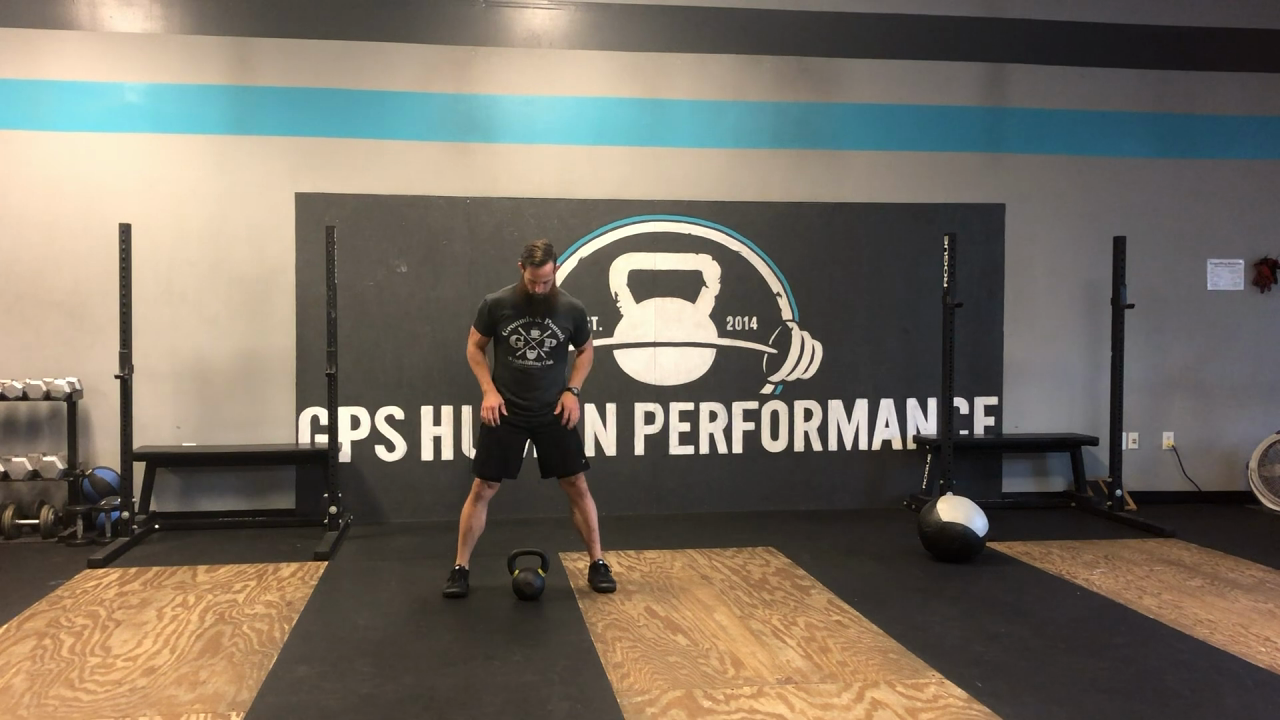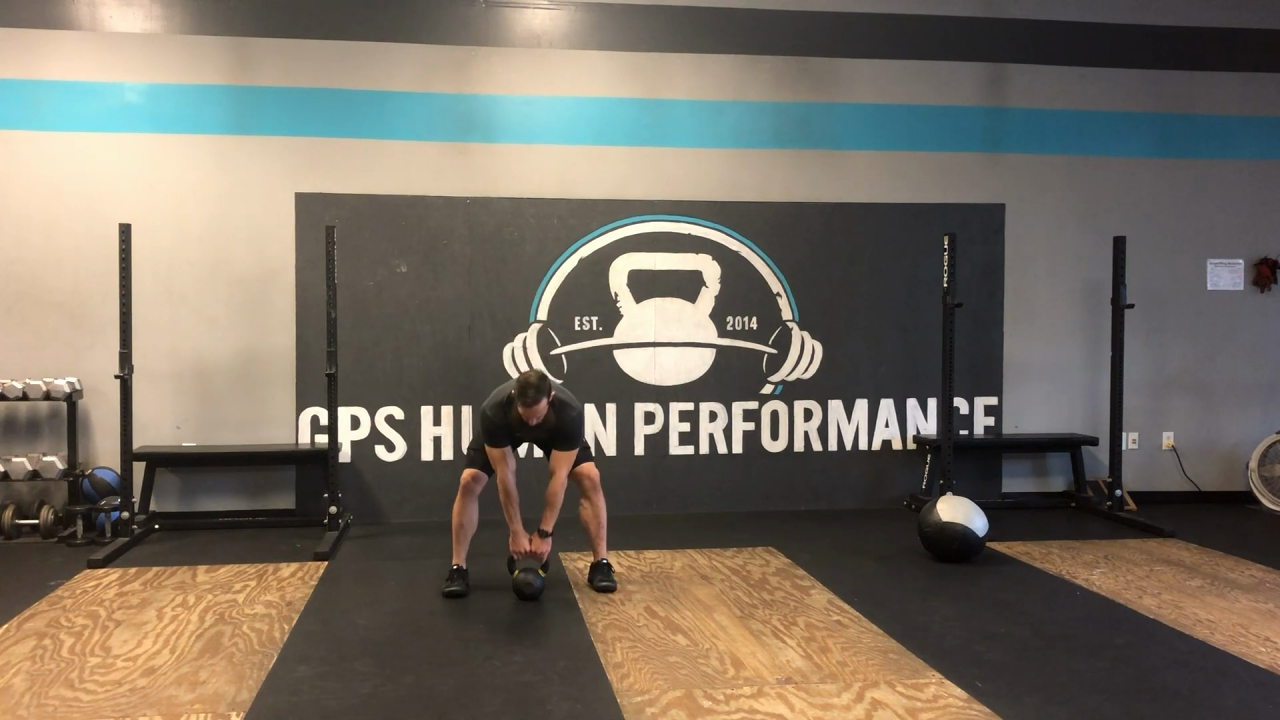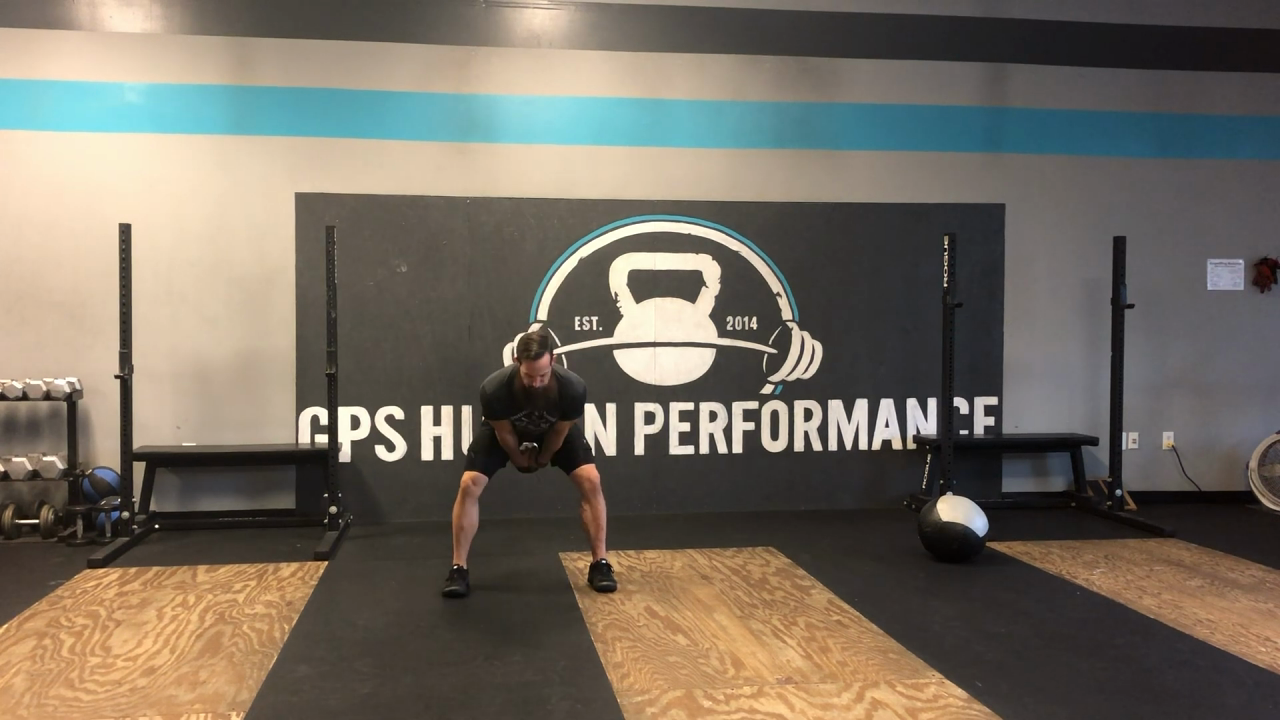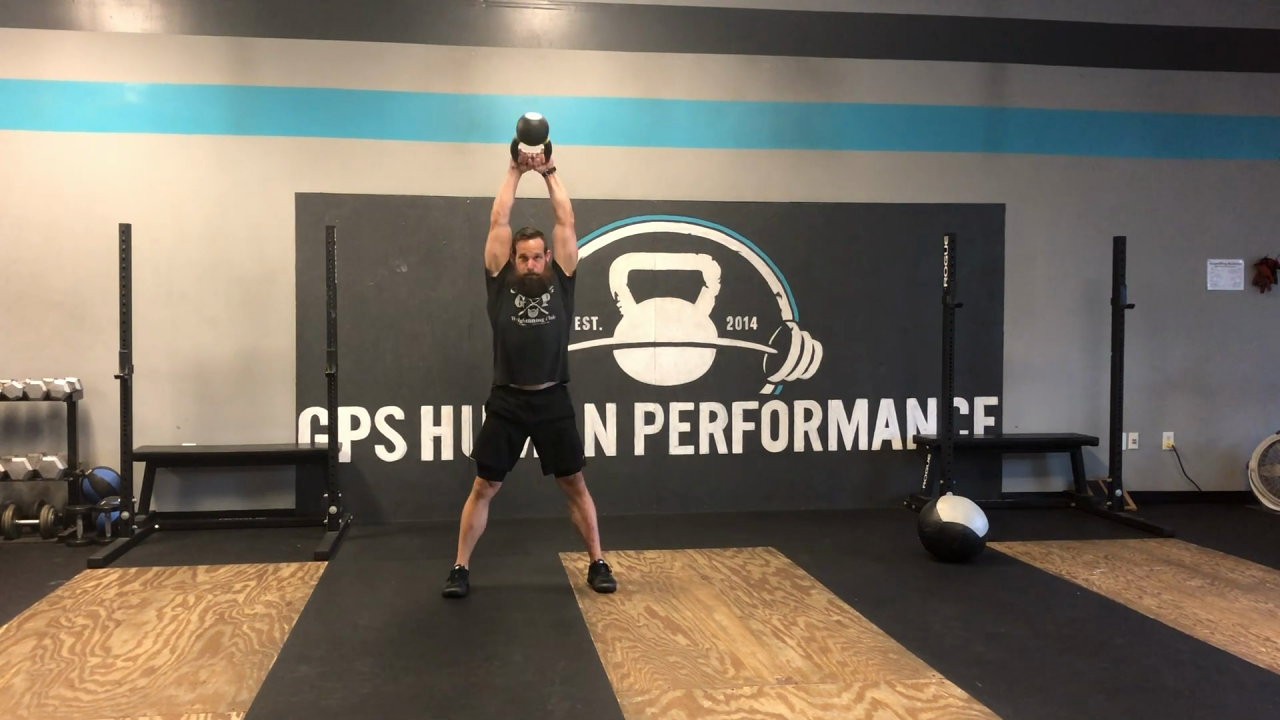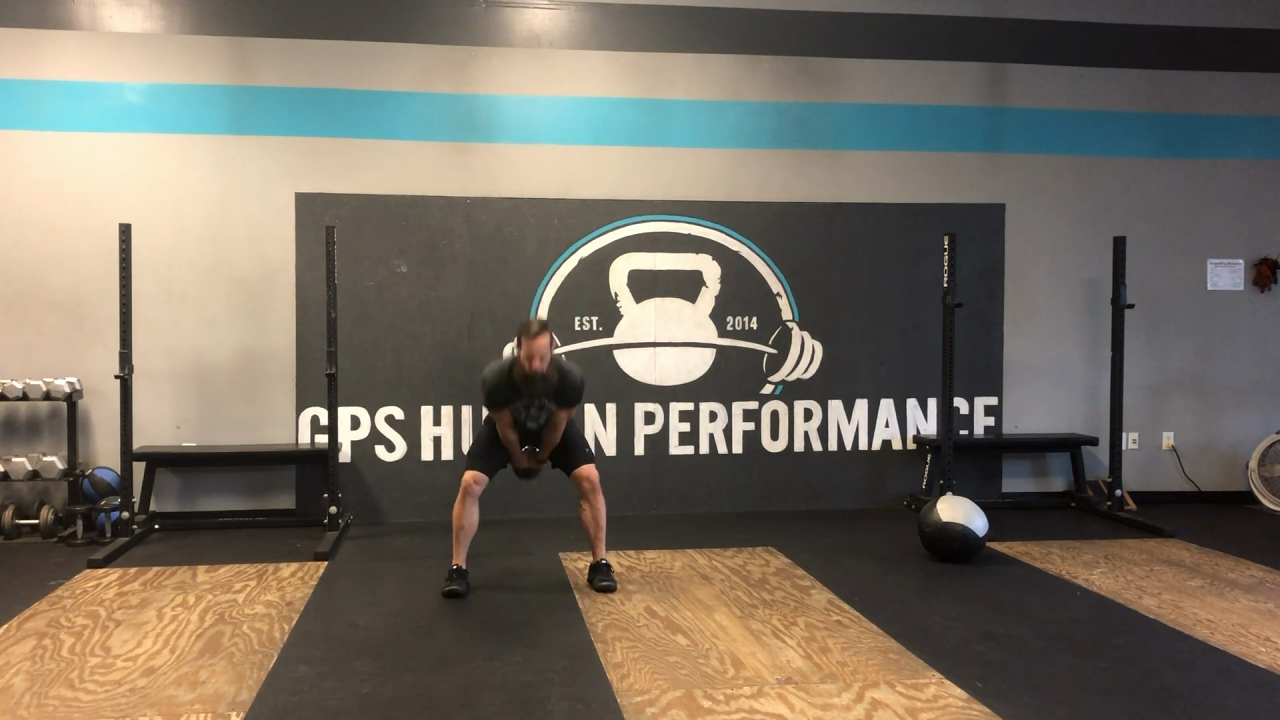
dt=1s
person 1, frame 1
left shoulder: (572, 309)
right shoulder: (496, 304)
left elbow: (585, 352)
right elbow: (475, 346)
left wrist: (573, 390)
right wrist: (489, 390)
left hip: (553, 414)
right hip: (506, 413)
left knee: (577, 486)
right knee: (482, 490)
left ankle: (597, 564)
right ankle: (460, 568)
person 1, frame 2
left shoulder: (569, 412)
right shoulder: (494, 411)
left elbow: (559, 476)
right elbow: (506, 474)
left wrist: (544, 533)
right wrist: (516, 532)
left hip: (553, 431)
right hip: (507, 430)
left knee: (589, 478)
right knee: (470, 481)
left ankle: (601, 564)
right ankle: (458, 568)
person 1, frame 3
left shoulder: (572, 388)
right shoulder: (494, 389)
left elbow: (560, 432)
right elbow: (504, 433)
left wrist: (543, 459)
right wrist: (518, 458)
left hip: (553, 428)
right hip: (504, 428)
left knee: (590, 480)
right knee: (470, 484)
left ankle: (600, 564)
right ankle: (459, 569)
person 1, frame 4
left shoulder: (561, 282)
right shoulder: (501, 283)
left elbow: (565, 222)
right elbow: (498, 223)
left wrist: (549, 173)
right wrist: (515, 170)
left hip: (553, 403)
right hip: (506, 403)
left knee: (574, 485)
right knee: (484, 488)
left ankle: (598, 564)
right ankle: (460, 568)
person 1, frame 5
left shoulder: (570, 378)
right shoulder: (496, 378)
left elbow: (558, 425)
right elbow: (505, 428)
left wrist: (541, 456)
right wrist: (519, 457)
left hip: (552, 432)
right hip: (505, 433)
left knee: (589, 477)
right knee: (470, 483)
left ankle: (600, 563)
right ankle: (458, 568)
